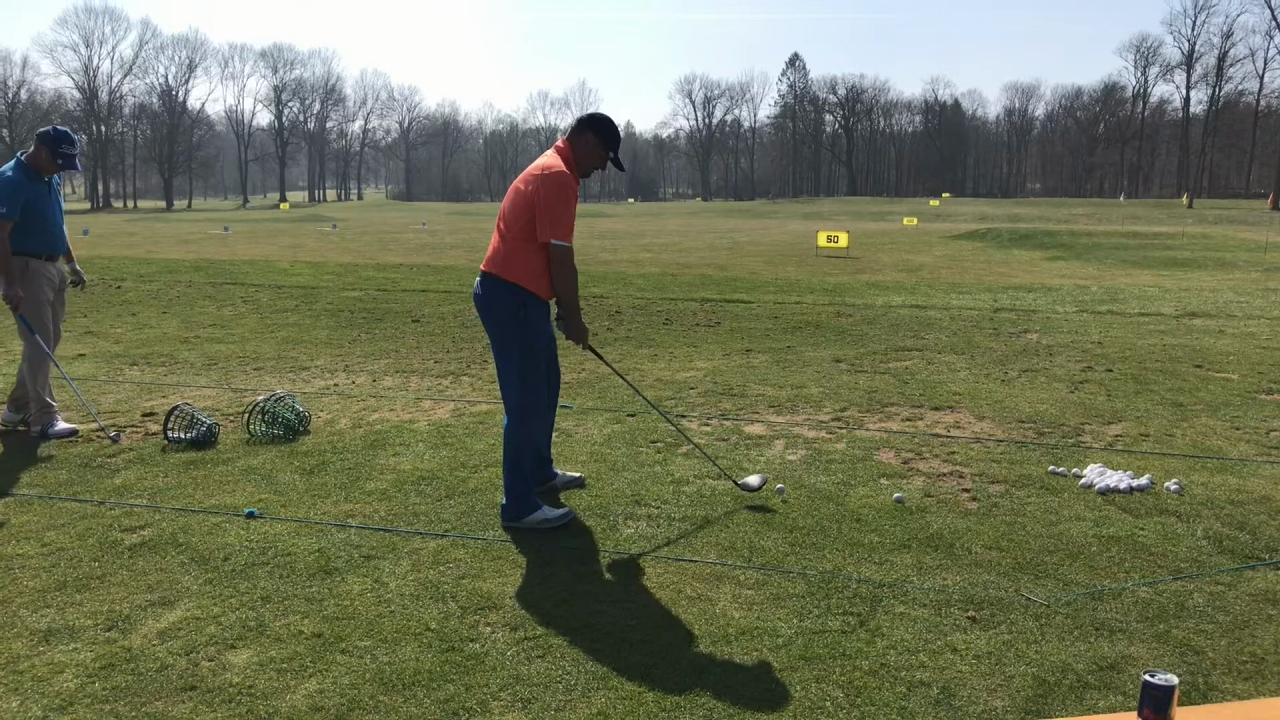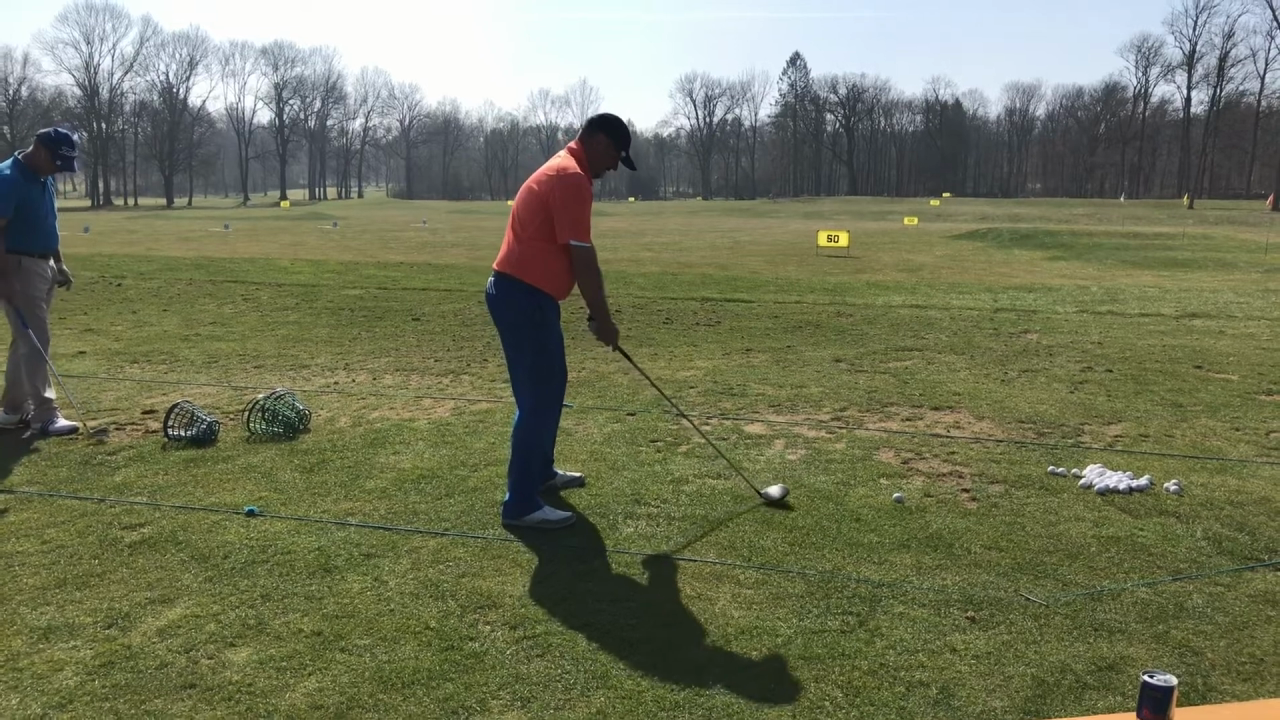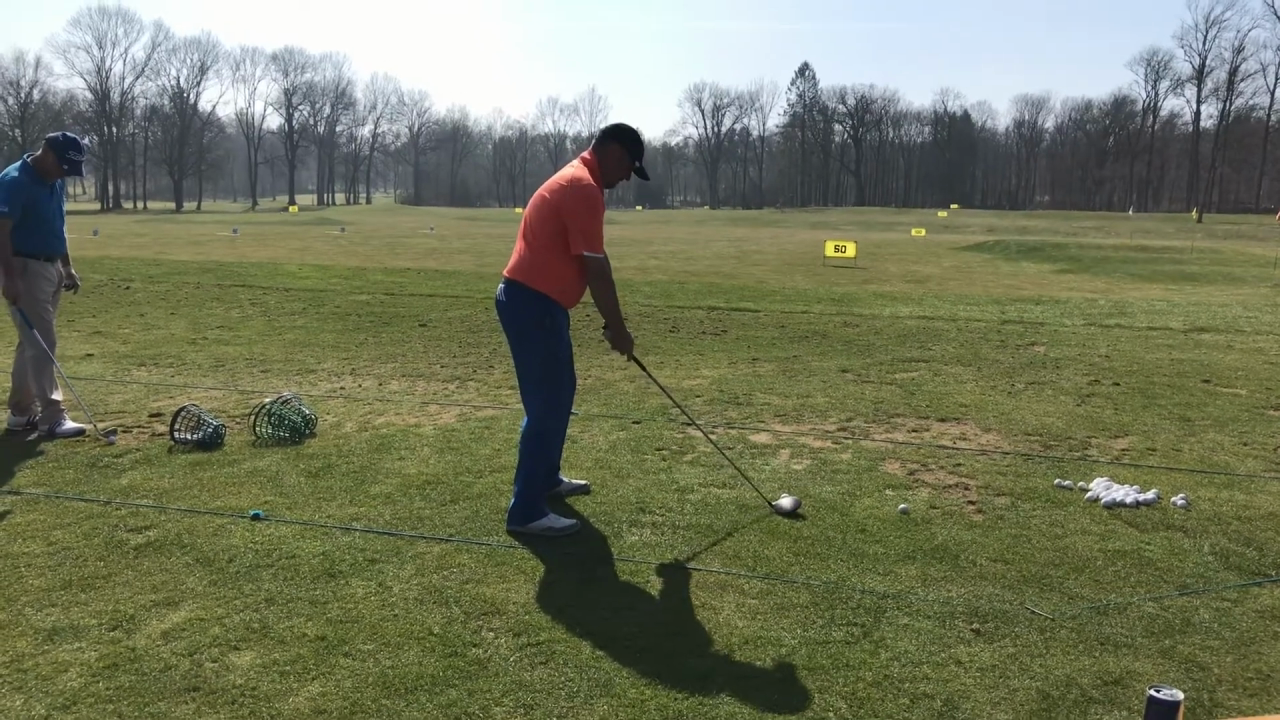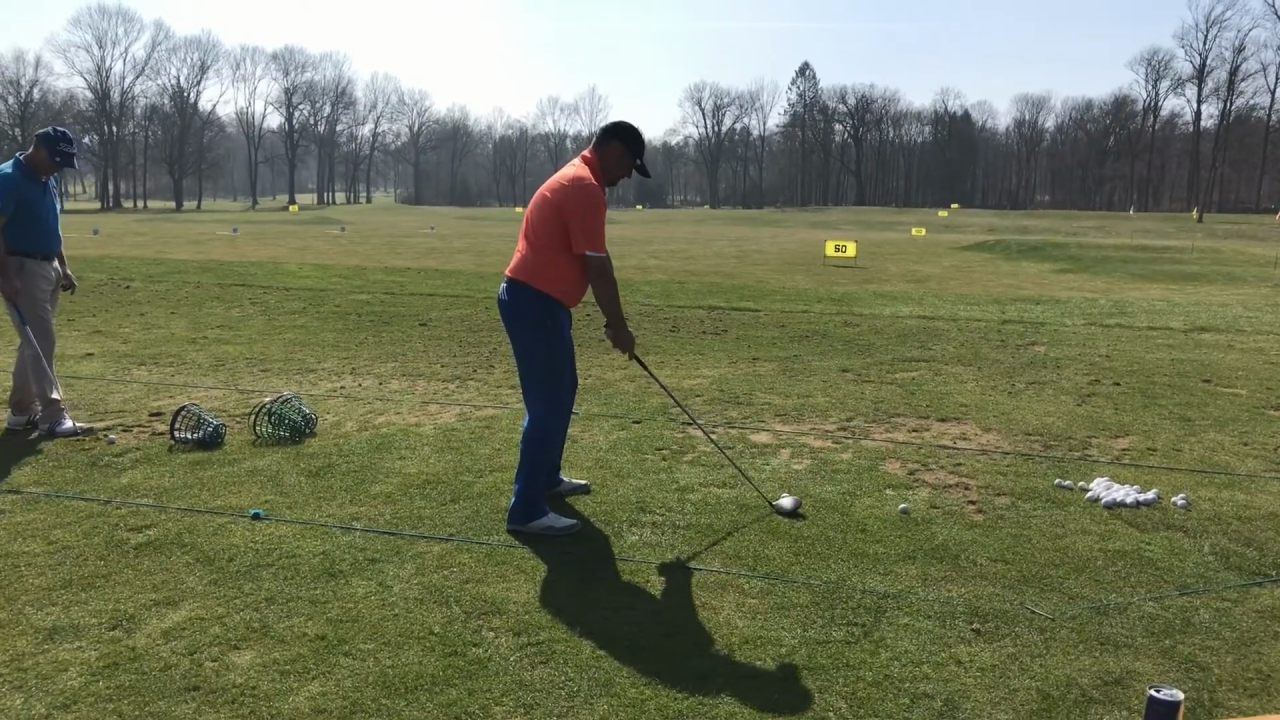
dt=1s
person 1, frame 1
left shoulder: (552, 170)
right shoulder: (558, 177)
left elbow: (551, 255)
right elbow: (560, 258)
left wrist: (565, 310)
right wrist: (574, 317)
left hip: (519, 295)
right hip: (511, 297)
left knee: (544, 386)
right knee: (527, 398)
left ankle: (539, 471)
right ankle: (519, 504)
person 1, frame 2
left shoulder: (562, 170)
right shoulder: (572, 178)
left elbow: (570, 255)
right elbow: (583, 259)
left wrist: (595, 313)
right wrist: (603, 318)
left hip: (524, 293)
right hip: (523, 296)
left knee: (549, 387)
right knee: (538, 397)
left ankle: (540, 470)
right ankle: (520, 503)
person 1, frame 3
left shoulder: (576, 180)
right shoulder: (583, 188)
left elbow: (587, 265)
right elbow: (596, 269)
left wrist: (611, 322)
right wrist: (618, 327)
left hip: (534, 300)
right hip: (532, 303)
left knee: (558, 394)
right knee: (547, 404)
left ankle: (546, 477)
right ankle: (526, 510)
person 1, frame 4
left shoulder: (576, 178)
right shoulder: (585, 188)
left elbow: (588, 264)
right elbow: (598, 268)
left wrist: (612, 320)
right wrist: (619, 327)
left hip: (535, 299)
right hip: (534, 302)
left knee: (559, 393)
right knee: (549, 404)
left ankle: (546, 477)
right ankle: (526, 508)
person 2, frame 1
left shoulder: (51, 178)
left wrist: (71, 263)
left hip: (52, 267)
right hip: (26, 269)
left knee: (49, 341)
right knee: (39, 344)
right ankle: (44, 417)
person 2, frame 2
left shoulder: (44, 178)
left wrist: (59, 263)
left hip: (42, 264)
left knee: (26, 340)
right knee: (35, 340)
right ankle: (44, 414)
person 2, frame 3
left shoulder: (55, 182)
left wrist: (67, 266)
left hip: (50, 267)
left knee: (32, 343)
right knee: (41, 343)
right ankle: (51, 416)
person 2, frame 4
left shoulder: (49, 180)
left wrist: (63, 266)
left hip: (48, 267)
left knee: (35, 342)
right knee: (41, 342)
right ankle: (52, 416)
